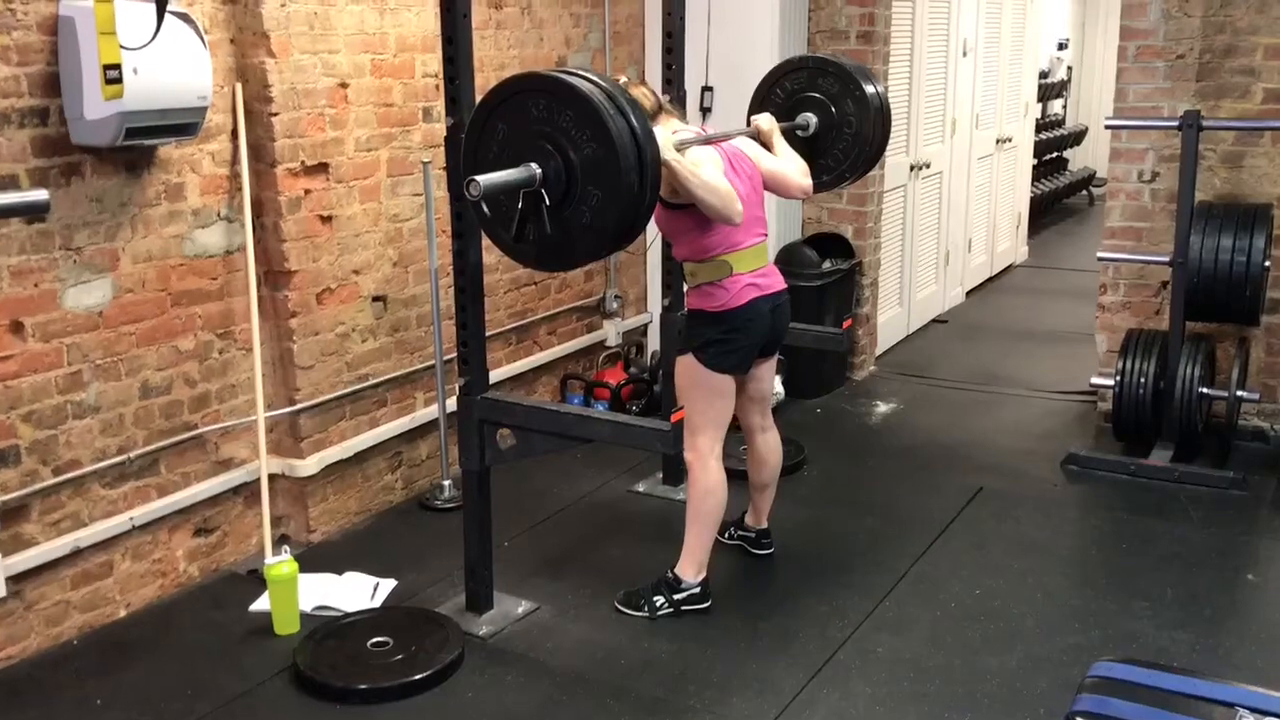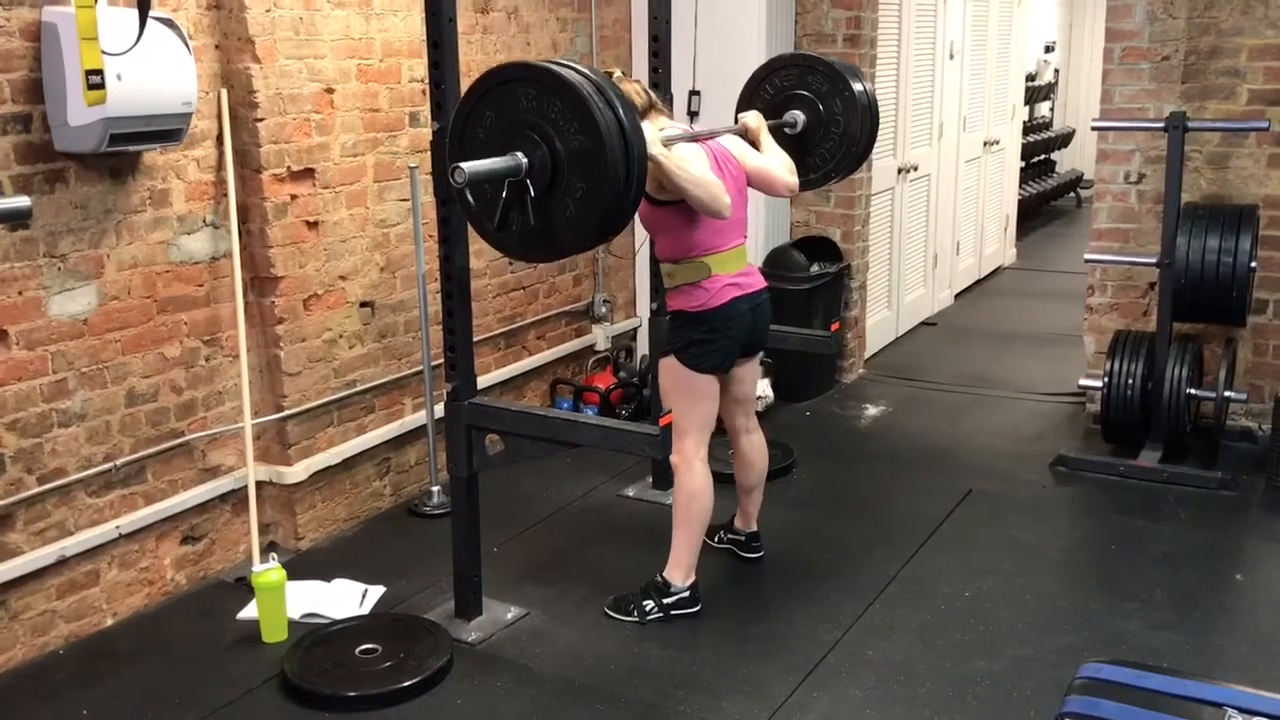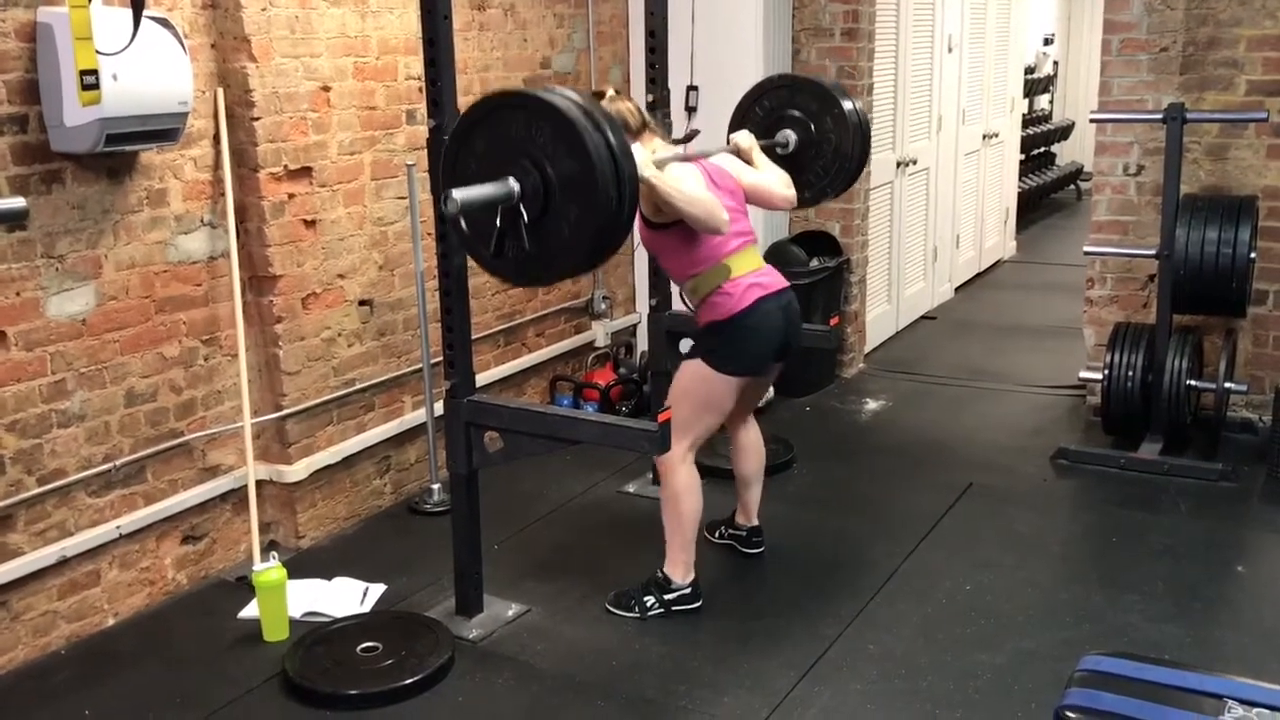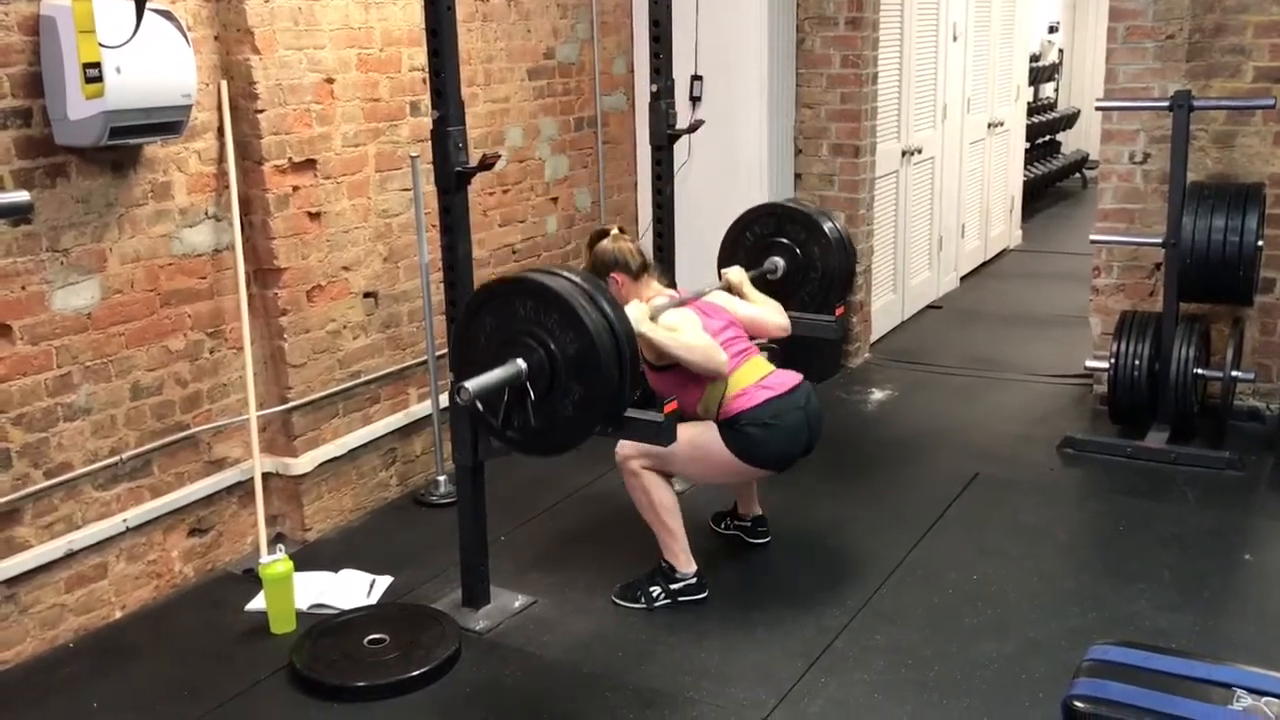
dt=1s
person 1, frame 1
left shoulder: (681, 159)
right shoulder: (736, 143)
left elbow: (730, 208)
right elbow: (801, 184)
left wrist: (667, 158)
right wrist: (773, 135)
left hip: (723, 312)
right hip: (771, 299)
left knee: (702, 449)
right knee: (758, 421)
left ankle: (687, 583)
right ankle: (756, 527)
person 1, frame 2
left shoulder: (665, 160)
right shoulder: (721, 141)
left elbow: (718, 201)
right elbow: (787, 181)
left wrist: (655, 152)
right wrist: (761, 132)
left hip: (705, 315)
right hip: (751, 300)
left knee: (688, 451)
right knee: (743, 424)
left ankle: (677, 587)
right ankle: (746, 531)
person 1, frame 3
left shoulder: (663, 180)
right shoulder: (716, 161)
left elbow: (715, 218)
right elbow: (787, 196)
left wrist: (647, 176)
right wrist: (753, 152)
left hip: (739, 323)
right hip: (780, 306)
left knee: (673, 450)
right knee: (738, 417)
left ankle: (677, 585)
right ankle: (746, 525)
person 1, frame 4
left shoulder: (656, 319)
right shoulder: (705, 298)
left elbow: (716, 362)
right elbow: (780, 325)
left wrist: (642, 329)
right wrist: (743, 286)
left hip: (770, 430)
right hip: (802, 408)
left knee: (634, 455)
right knee: (715, 427)
left ankle: (682, 576)
right ankle: (749, 518)
